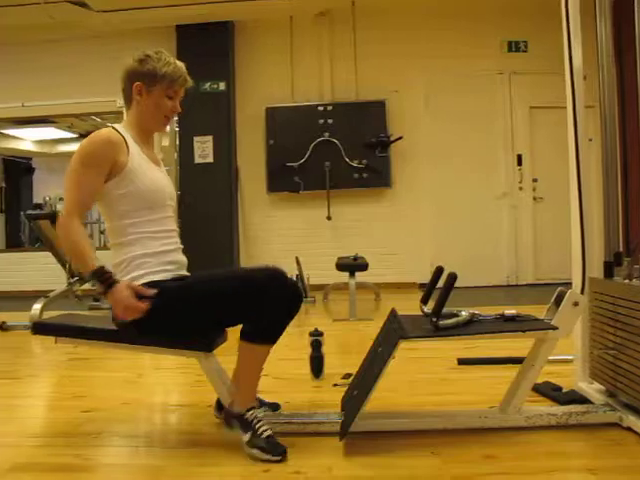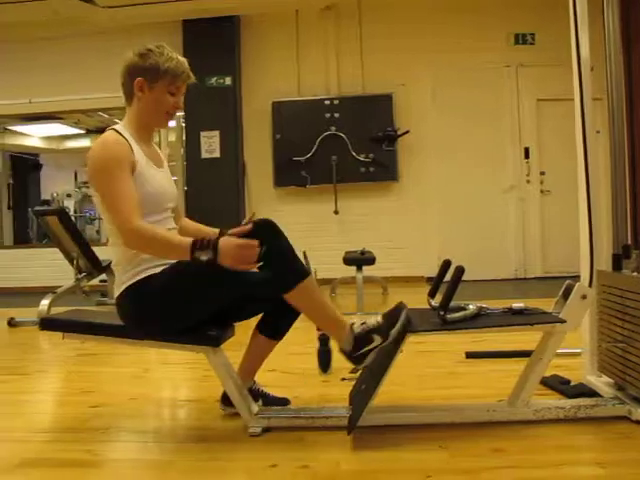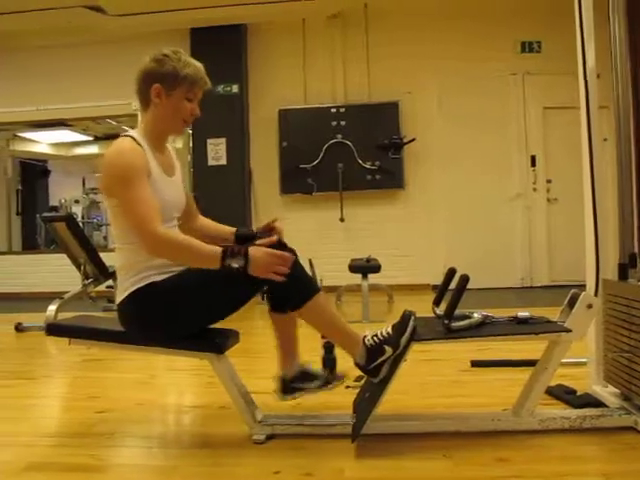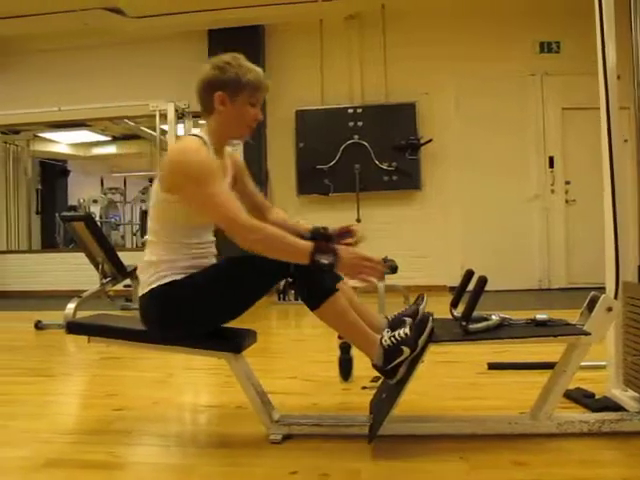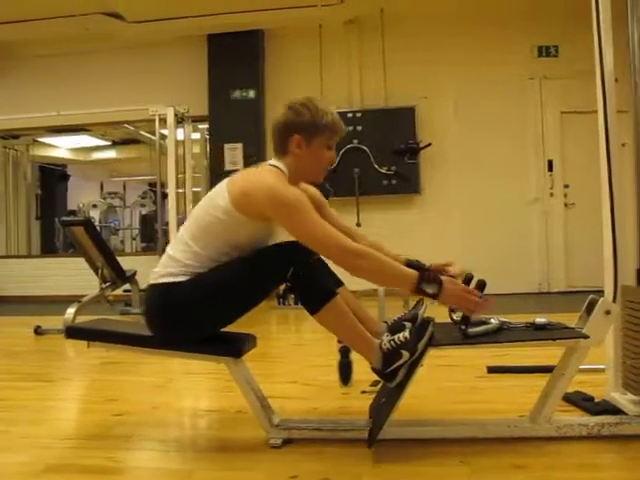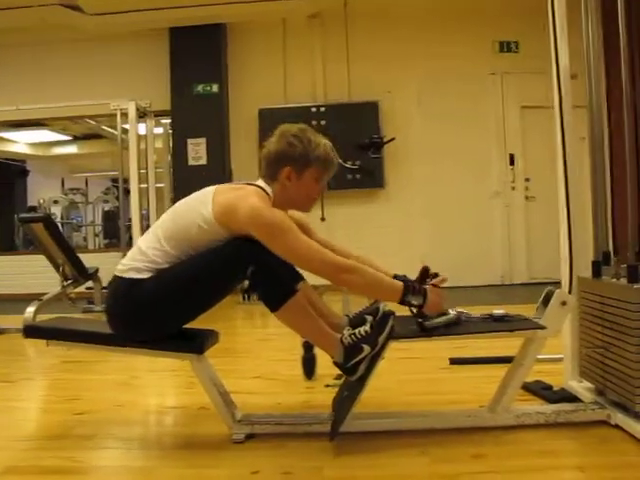
dt=0.3s
person 1, frame 1
left shoulder: (150, 151)
right shoulder: (107, 143)
right elbow: (68, 223)
right wrist: (109, 285)
left hip: (170, 290)
right hip: (147, 298)
left knee: (280, 292)
right knee: (275, 286)
left ankle: (237, 396)
right ankle: (242, 411)
person 1, frame 2
left shoulder: (154, 152)
right shoulder: (111, 148)
right elbow: (131, 232)
left wrist: (225, 236)
right wrist: (211, 250)
left hip: (169, 288)
right hip: (145, 296)
left knee: (283, 291)
right knee: (268, 237)
left ankle: (243, 387)
right ankle: (350, 339)
person 1, frame 3
left shoulder: (169, 155)
right shoulder: (125, 155)
left elbow: (191, 223)
right elbow: (155, 239)
left wrist: (245, 238)
right wrist: (239, 259)
left hip: (173, 290)
right hip: (146, 303)
left knee: (274, 252)
right knee: (277, 263)
left ankle: (291, 370)
right ankle: (363, 352)
person 1, frame 4
left shoulder: (227, 158)
right shoulder: (190, 156)
left elbow: (267, 214)
right elbow: (245, 232)
left wrist: (323, 237)
right wrist: (326, 255)
left hip: (192, 288)
right hip: (168, 301)
left knee: (300, 248)
right knee: (288, 256)
left ankle: (382, 330)
right ankle: (382, 352)
person 1, frame 5
left shoulder: (300, 190)
right shoulder: (272, 188)
left elbow: (355, 241)
right elbow: (348, 257)
left wrist: (421, 269)
right wrist: (432, 286)
left hip: (196, 293)
right hip: (172, 302)
left knee: (302, 260)
right knee: (293, 261)
left ankle: (381, 335)
right ankle: (380, 357)
person 1, frame 6
left shoulder: (273, 208)
right shoulder: (255, 209)
left elbow: (344, 258)
right elbow: (339, 272)
left wrist: (406, 282)
right wrist: (414, 296)
left hip: (153, 292)
right hip: (132, 301)
left knee: (268, 261)
right knee: (254, 257)
left ankle: (343, 328)
right ankle: (343, 351)
